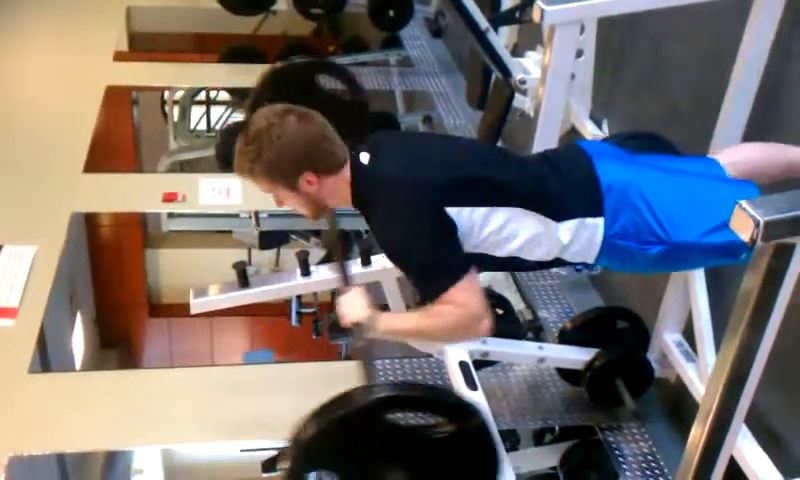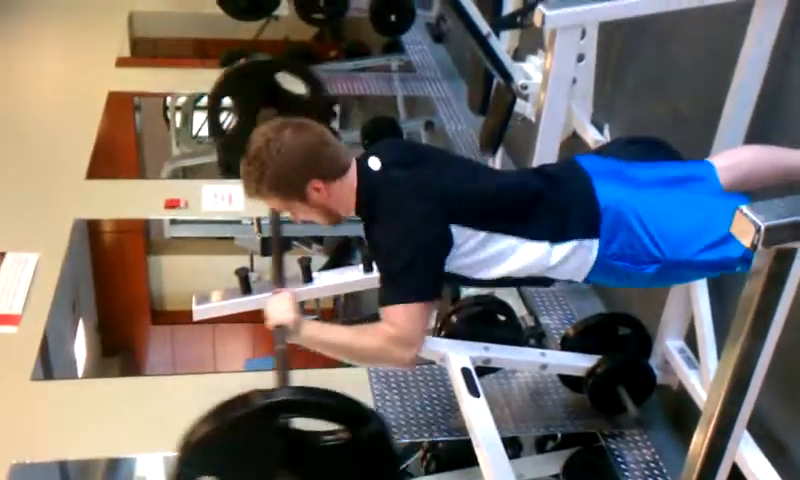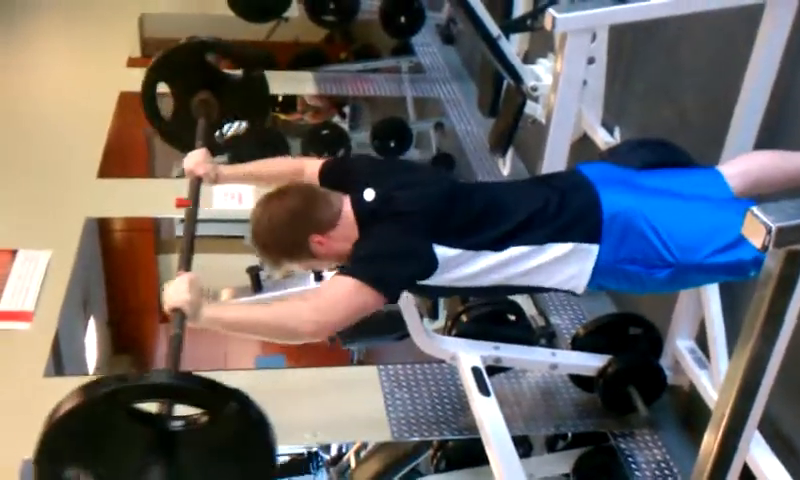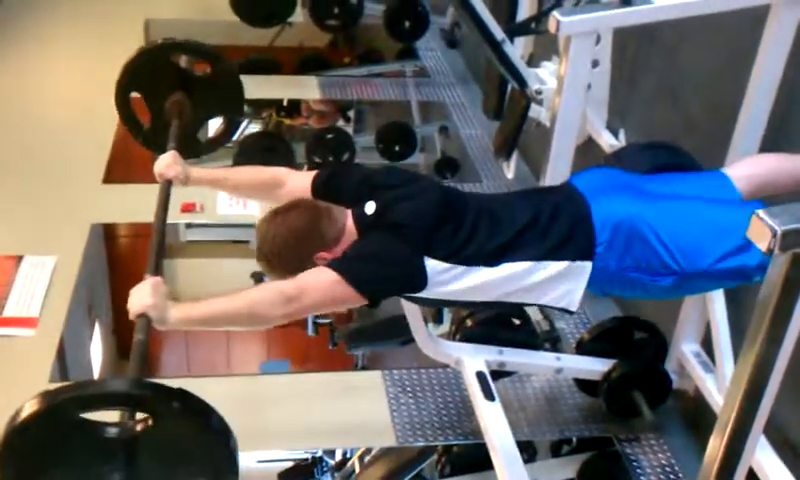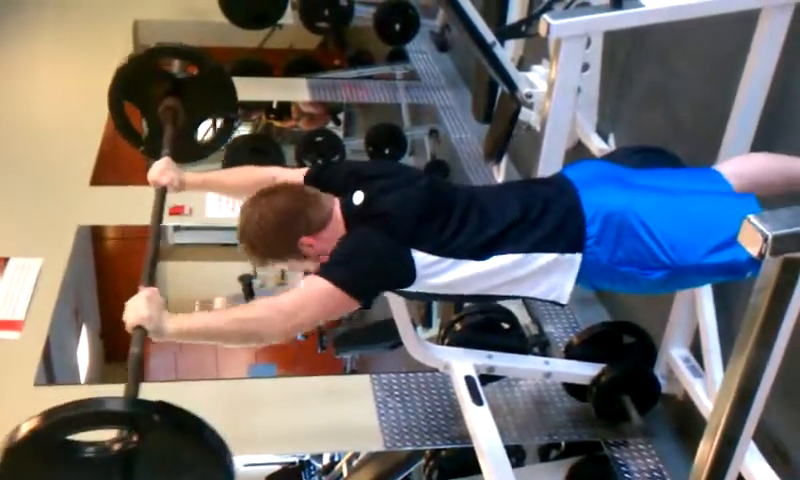
dt=0.5s
person 1, frame 1
left shoulder: (403, 218)
right shoulder: (372, 152)
left elbow: (472, 319)
left wrist: (374, 320)
left hip: (603, 216)
right hip: (585, 170)
right knee: (719, 173)
person 1, frame 2
left shoulder: (403, 224)
right shoulder: (375, 158)
left elbow: (398, 345)
left wrist: (296, 327)
right wrist: (273, 170)
left hip: (599, 234)
right hip: (579, 185)
left knee: (746, 236)
right knee: (716, 179)
person 1, frame 3
left shoulder: (394, 238)
right shoulder: (362, 177)
left elbow: (315, 318)
right elbow: (298, 168)
left wrist: (202, 310)
right wrist: (220, 171)
left hip: (603, 236)
right hip: (585, 192)
right knee: (726, 184)
person 1, frame 4
left shoulder: (389, 251)
right shoulder: (364, 187)
left elbow: (288, 302)
right elbow: (283, 181)
left wrist: (171, 312)
right wrist: (194, 173)
left hip: (603, 244)
right hip: (585, 200)
right knee: (730, 187)
person 1, frame 5
left shoulder: (374, 245)
right shoulder: (352, 179)
left elbow: (281, 319)
right elbow: (273, 179)
left wrist: (166, 323)
right wrist: (187, 178)
left hip: (593, 238)
right hip: (578, 192)
right knee: (723, 183)
